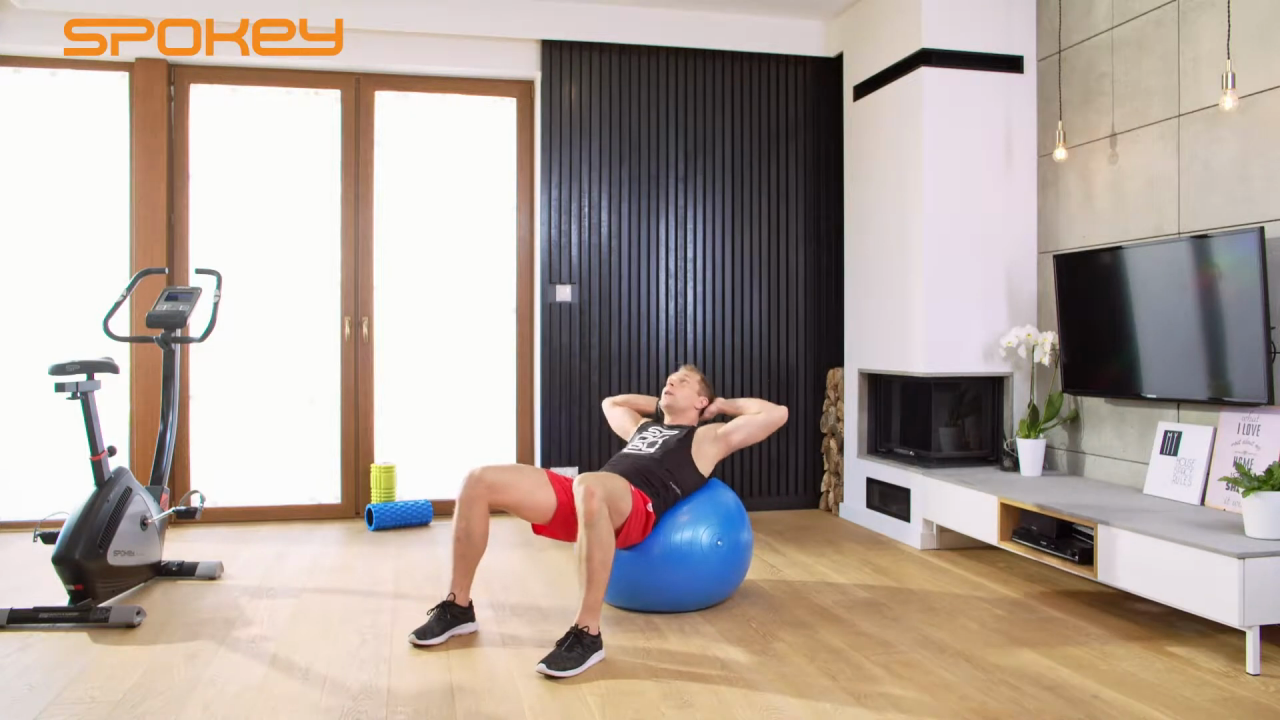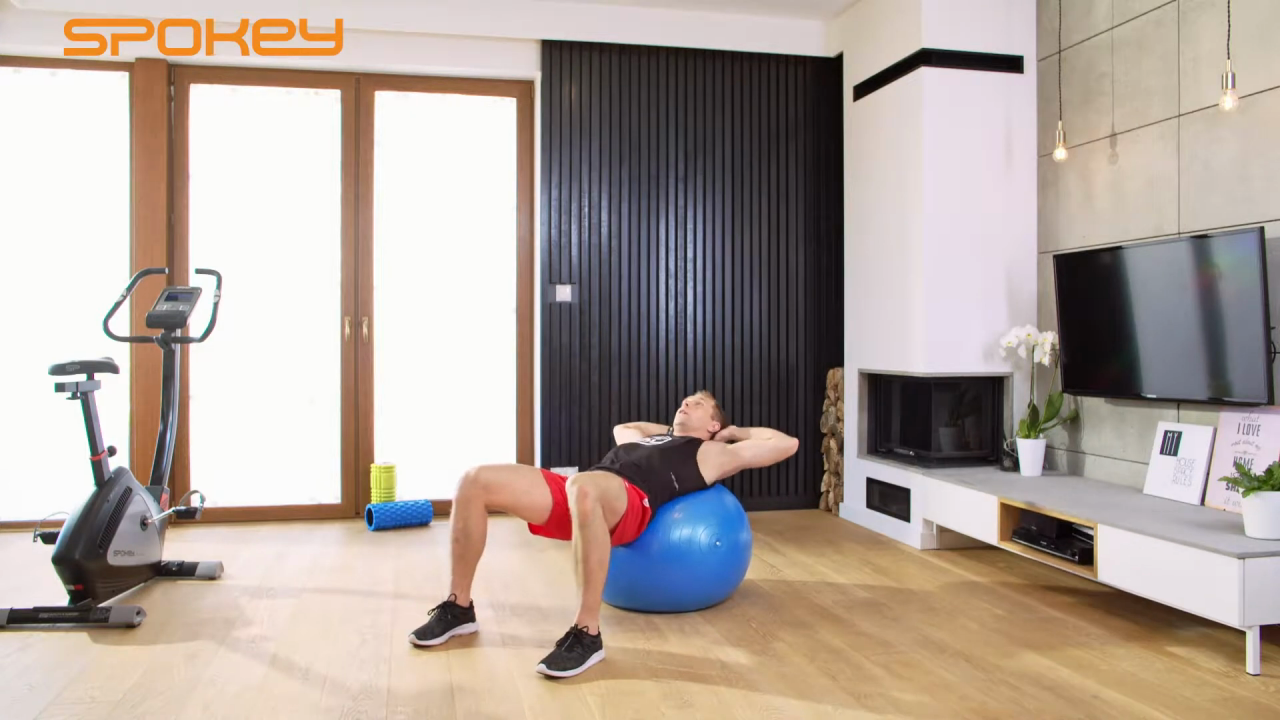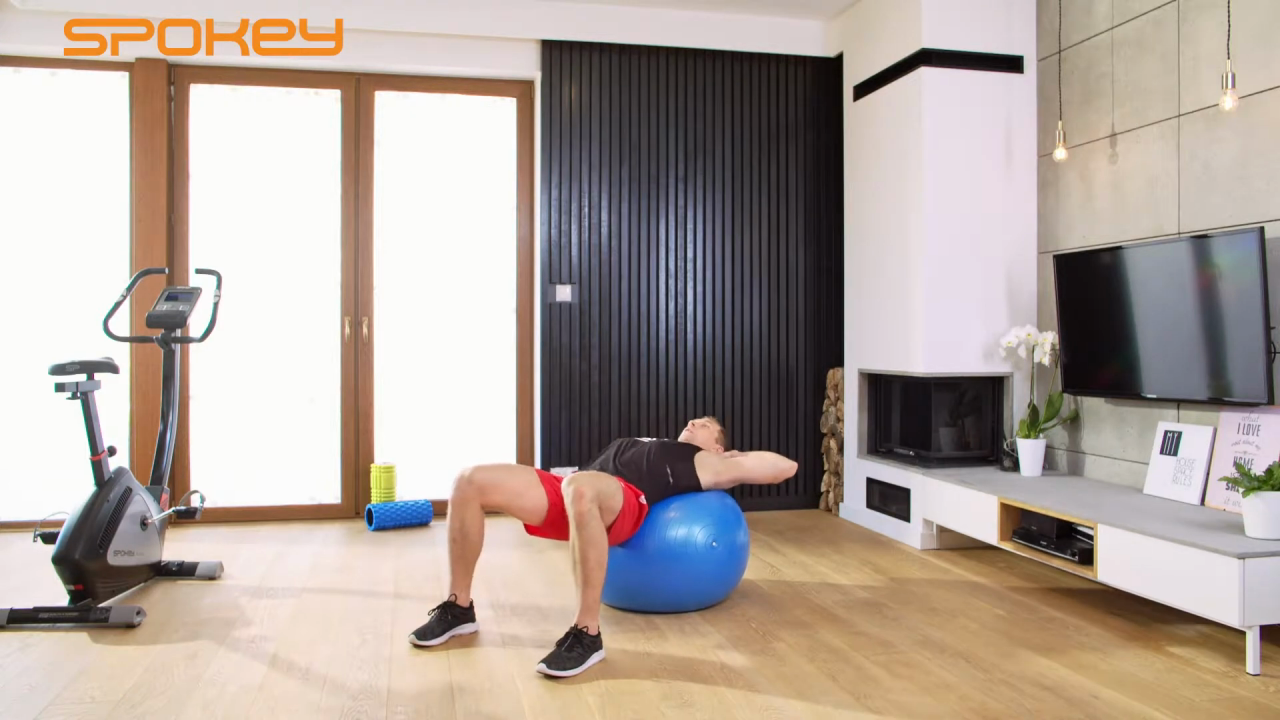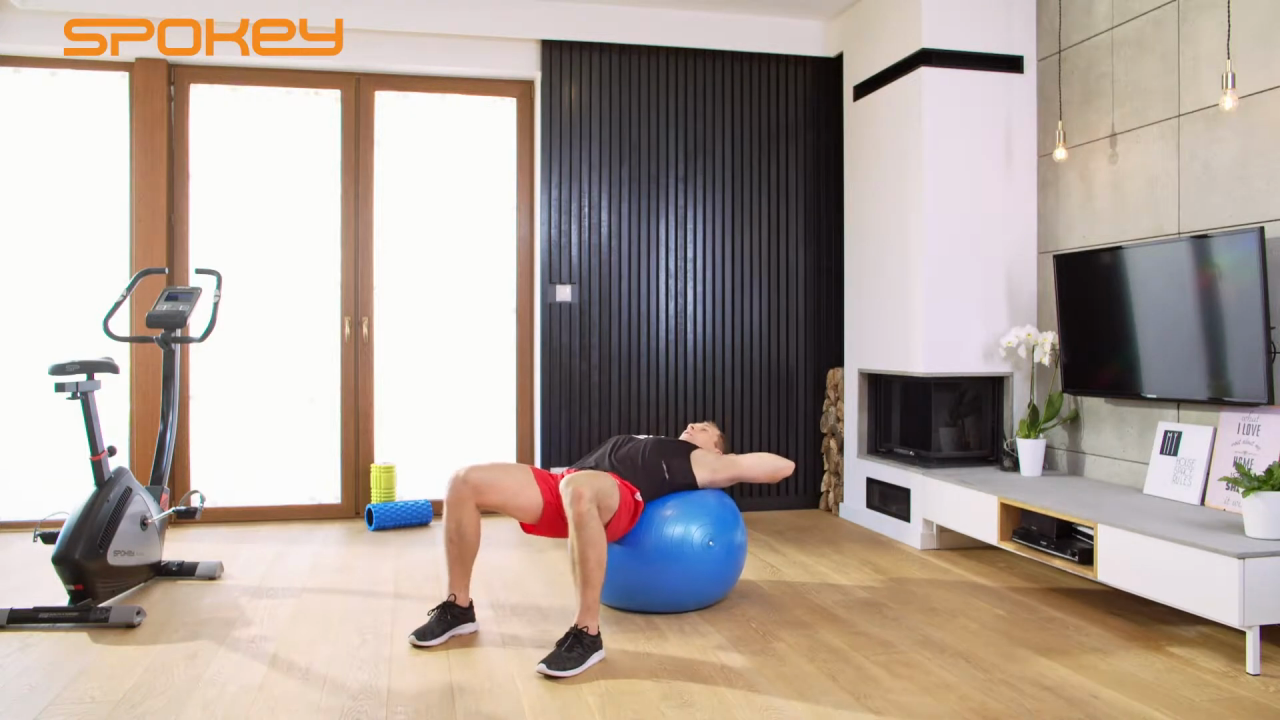
dt=0.3s
person 1, frame 1
left shoulder: (707, 439)
right shoulder: (644, 427)
left elbow: (777, 414)
right elbow: (611, 403)
left wrist: (724, 406)
right wrist: (661, 405)
left hip: (635, 507)
right hip: (581, 496)
left knee: (589, 491)
right knee: (479, 481)
left ankle: (588, 634)
right ankle: (459, 607)
person 1, frame 2
left shoulder: (712, 453)
right shoulder: (651, 440)
left elbow: (787, 444)
right elbow: (622, 427)
left wrist: (735, 431)
left hip: (629, 502)
right hip: (579, 492)
left knee: (583, 489)
right knee: (476, 481)
left ankle: (587, 634)
right ankle: (459, 607)
person 1, frame 3
left shoulder: (709, 465)
right shoulder: (662, 450)
left elbow: (786, 467)
right elbow: (623, 454)
left wrist: (734, 453)
left hip: (625, 498)
right hip: (573, 489)
left knee: (579, 491)
right knee: (471, 482)
left ankle: (587, 634)
right ankle: (459, 608)
person 1, frame 4
left shoulder: (707, 463)
right shoulder: (662, 451)
left elbow: (784, 466)
left wrist: (732, 454)
left hip: (620, 493)
right hip: (568, 484)
left knee: (578, 491)
right knee: (465, 483)
left ankle: (587, 633)
right ankle: (458, 607)
